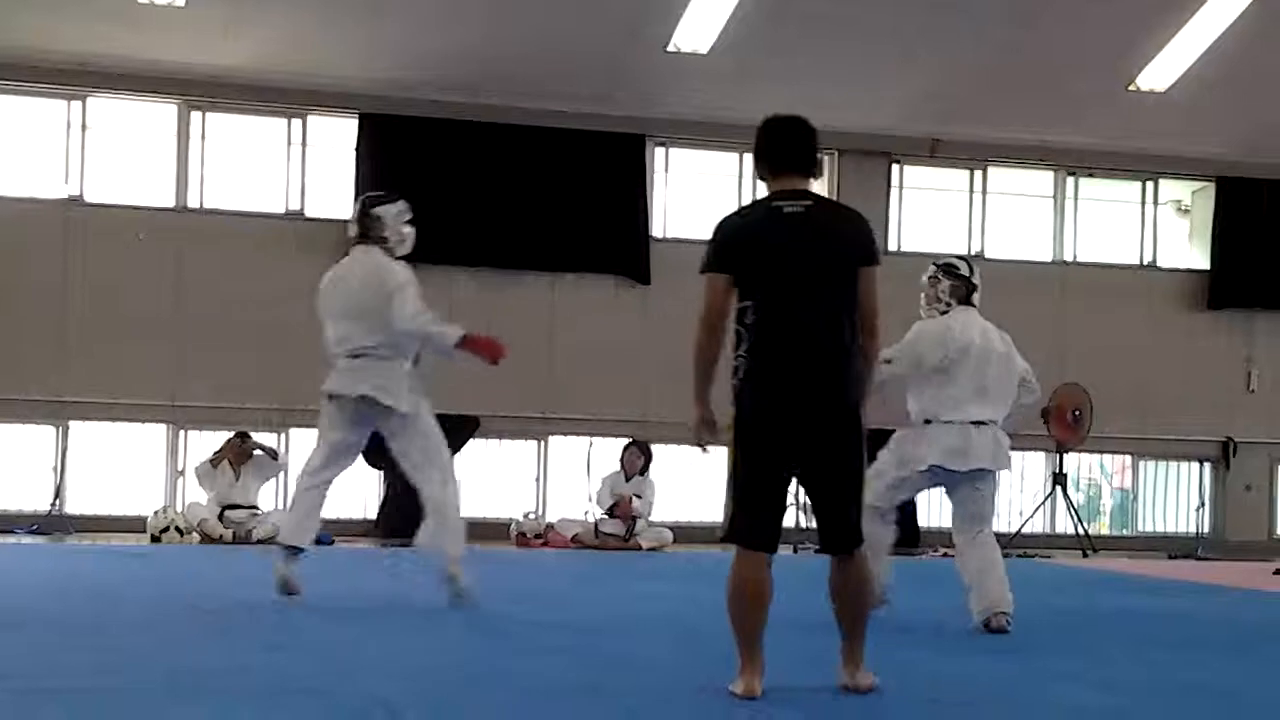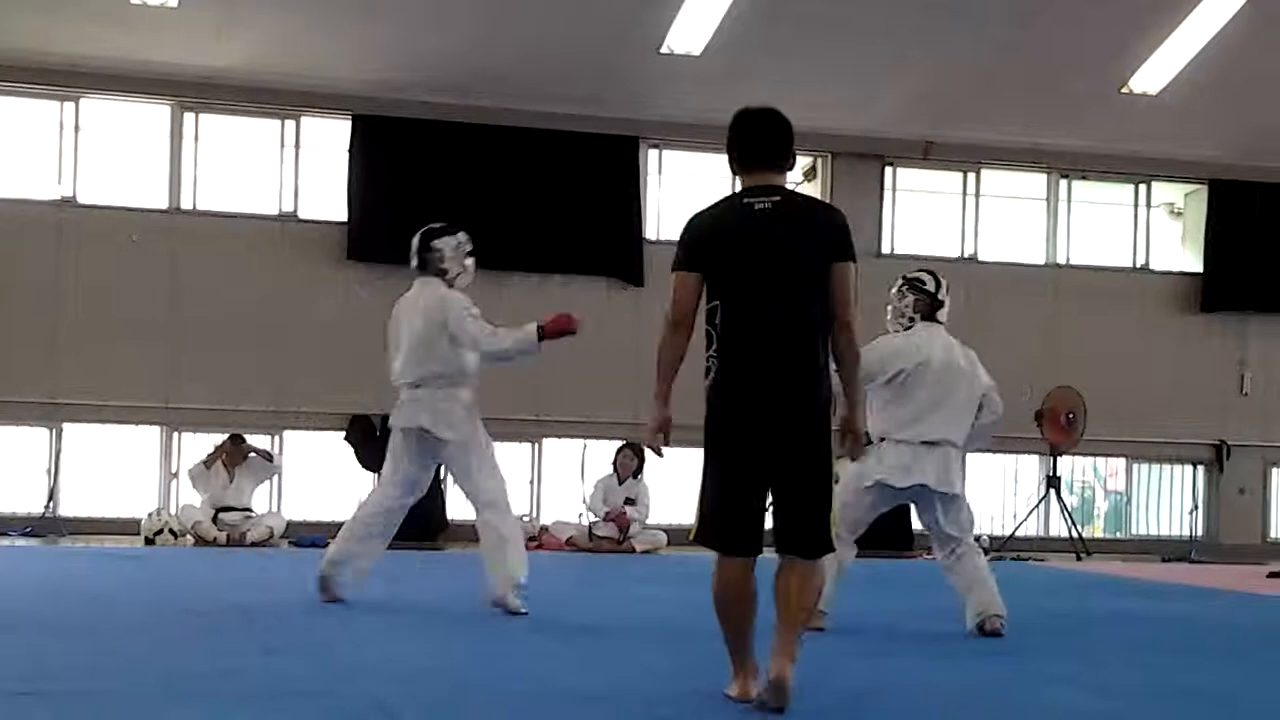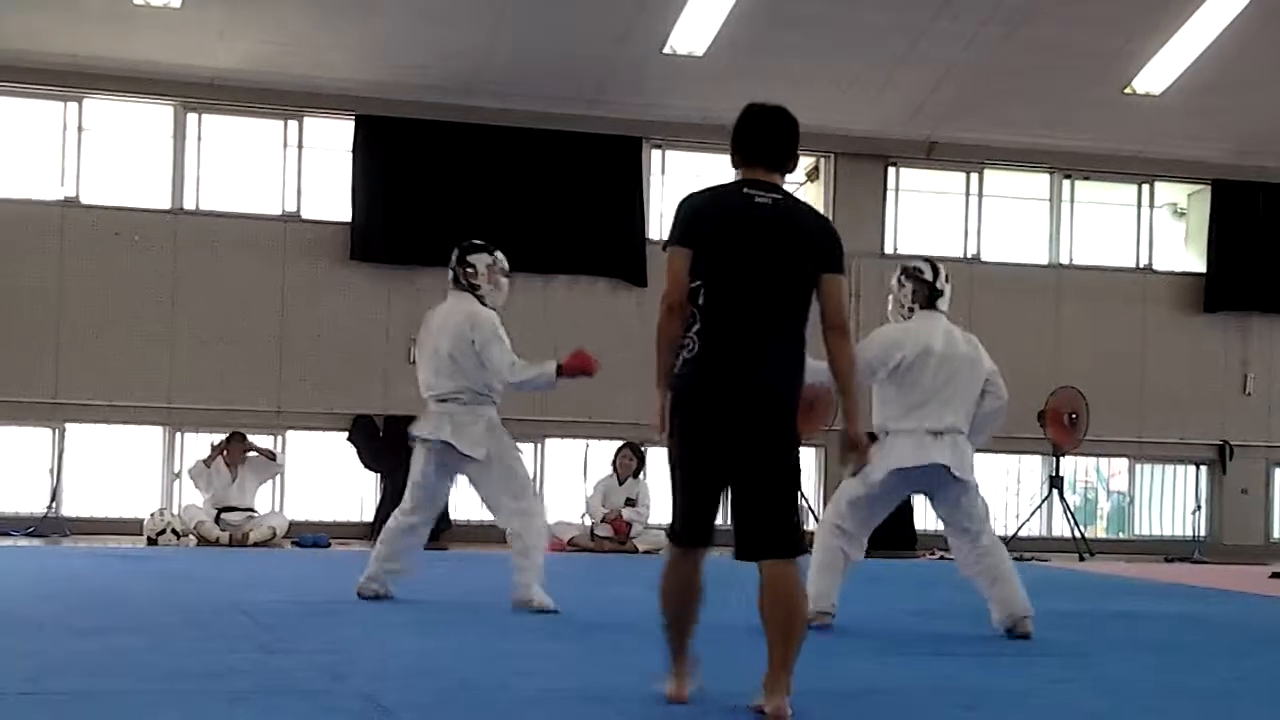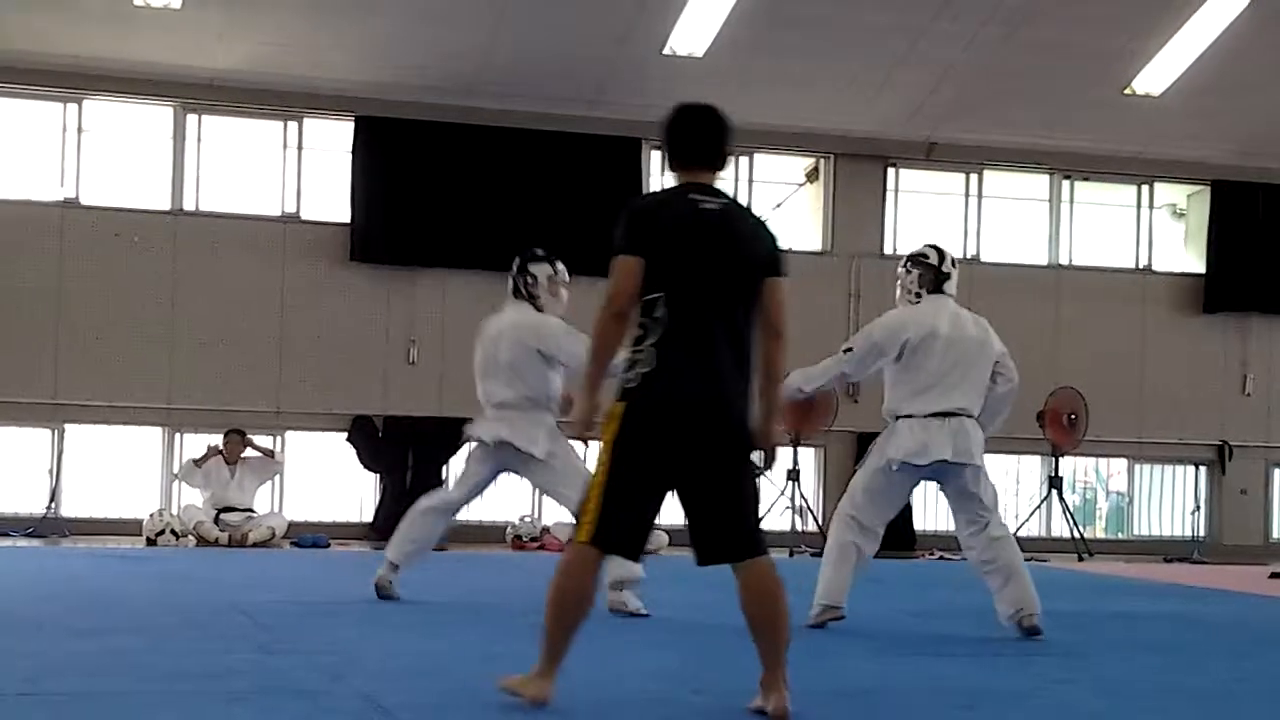
dt=0.3s
person 1, frame 1
left shoulder: (735, 229)
right shoulder: (852, 227)
left elbow: (712, 324)
right elbow: (868, 325)
left wrist: (701, 400)
right wrist: (858, 393)
left hip: (760, 405)
right hip: (832, 404)
left knee: (753, 546)
right knee: (845, 546)
left ankle: (750, 671)
right ankle: (853, 663)
person 1, frame 2
left shoulder: (705, 226)
right shoulder: (828, 222)
left elbow: (679, 323)
right elbow: (844, 323)
left wrist: (661, 401)
right wrist: (851, 401)
left hip: (732, 407)
right hip: (803, 406)
left knee: (734, 551)
right knee: (803, 549)
left ankle: (742, 674)
right ankle: (782, 659)
person 1, frame 3
left shoulder: (700, 208)
right shoulder: (817, 228)
left elbow: (673, 306)
right elbow: (837, 327)
left wrist: (666, 387)
right wrist: (851, 412)
left hip: (700, 394)
right hip: (772, 402)
left knee: (685, 541)
right knee: (778, 552)
left ankle: (679, 670)
person 1, frame 4
left shoulder: (646, 216)
right shoulder: (755, 232)
left elbow: (617, 313)
right elbow: (772, 333)
left wrist: (588, 394)
right wrist: (766, 417)
left hip: (652, 403)
right hip: (725, 412)
left knee: (592, 541)
right knee: (748, 552)
person 2, frame 1
left shoulder: (332, 277)
right shoulder: (393, 271)
left elbow: (338, 331)
right elbow: (412, 325)
right wrist: (466, 339)
left hip: (345, 382)
right hip: (391, 383)
left knee: (319, 470)
right knee: (435, 472)
left ankle: (289, 557)
right ankle: (448, 561)
person 2, frame 2
left shoulder: (403, 306)
right shoulder: (450, 302)
right elbow: (489, 343)
right wrist: (544, 331)
left hip: (411, 412)
right hip: (451, 411)
left knee: (390, 498)
right knee: (492, 499)
left ankle: (334, 567)
right ankle: (506, 587)
person 2, frame 3
left shoulder: (433, 319)
right shoulder: (482, 319)
right elbow: (510, 374)
right wrist: (564, 368)
left hip: (436, 424)
right hip: (475, 426)
left knee: (416, 510)
right knee: (523, 509)
left ankle: (373, 579)
right ankle: (528, 589)
person 2, frame 4
left shoulder: (491, 327)
right shoulder: (541, 327)
right elbow: (591, 357)
left hip: (494, 431)
right hip: (533, 435)
left knee: (447, 501)
left ankle: (389, 570)
right ankle: (619, 588)
person 3, frame 1
left shoulder: (936, 331)
right shoulder: (1000, 339)
left elbow: (885, 367)
right elbow: (1029, 389)
left hip: (936, 440)
right hip: (983, 444)
left knee: (872, 500)
right knee: (976, 529)
left ankle: (869, 588)
right ankle: (997, 608)
person 3, frame 2
left shoulder: (896, 347)
right shoulder: (965, 357)
right elbow: (991, 409)
left hip: (892, 460)
right hip: (942, 466)
left knee: (834, 530)
right knee: (956, 544)
right ankle: (988, 613)
person 3, frame 3
left shoulder: (897, 336)
right shoulder: (969, 345)
right elbow: (997, 399)
left hip: (899, 452)
right hip: (951, 454)
left knee: (840, 524)
right knee: (975, 537)
left ankle: (819, 607)
right ankle: (1016, 615)
person 3, frame 4
left shoulder: (903, 321)
right shoulder: (979, 327)
left elbow: (847, 363)
right elbow: (1007, 382)
left wrist: (793, 383)
right wrist: (976, 427)
left hip: (910, 437)
right hip: (961, 440)
left knee: (856, 518)
right knee: (984, 526)
left ankle: (829, 603)
right ankle: (1024, 610)
